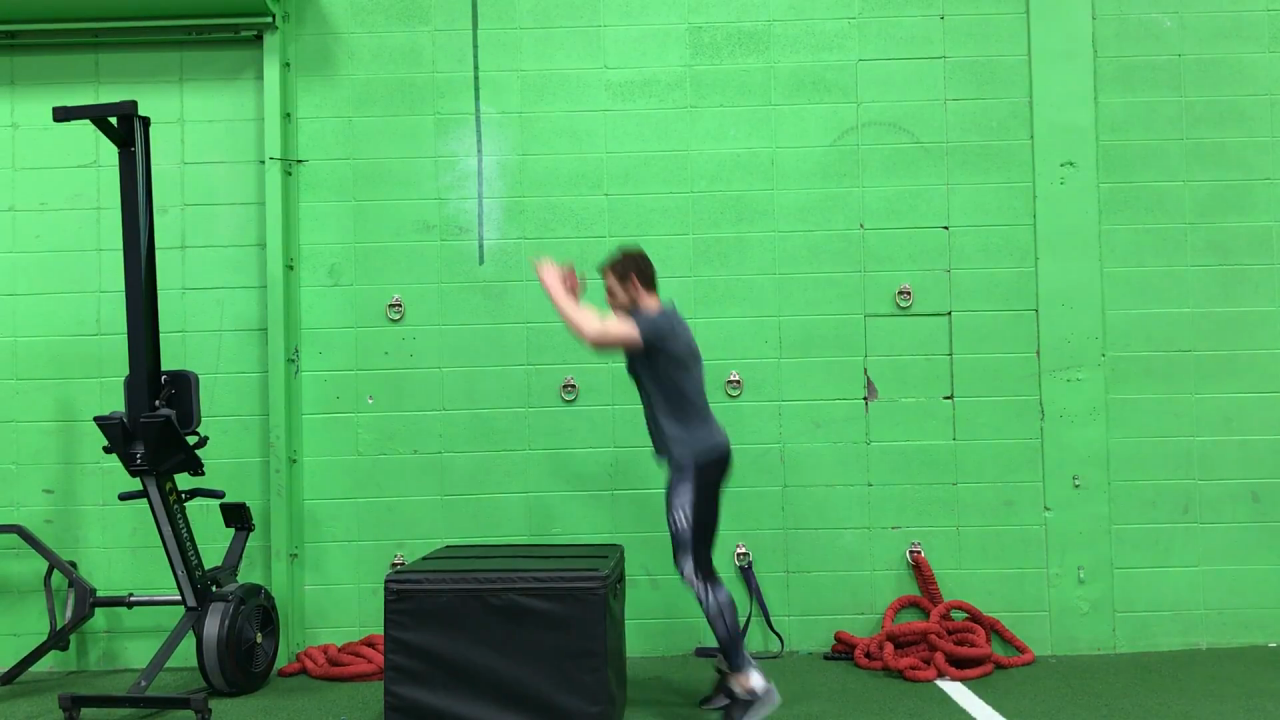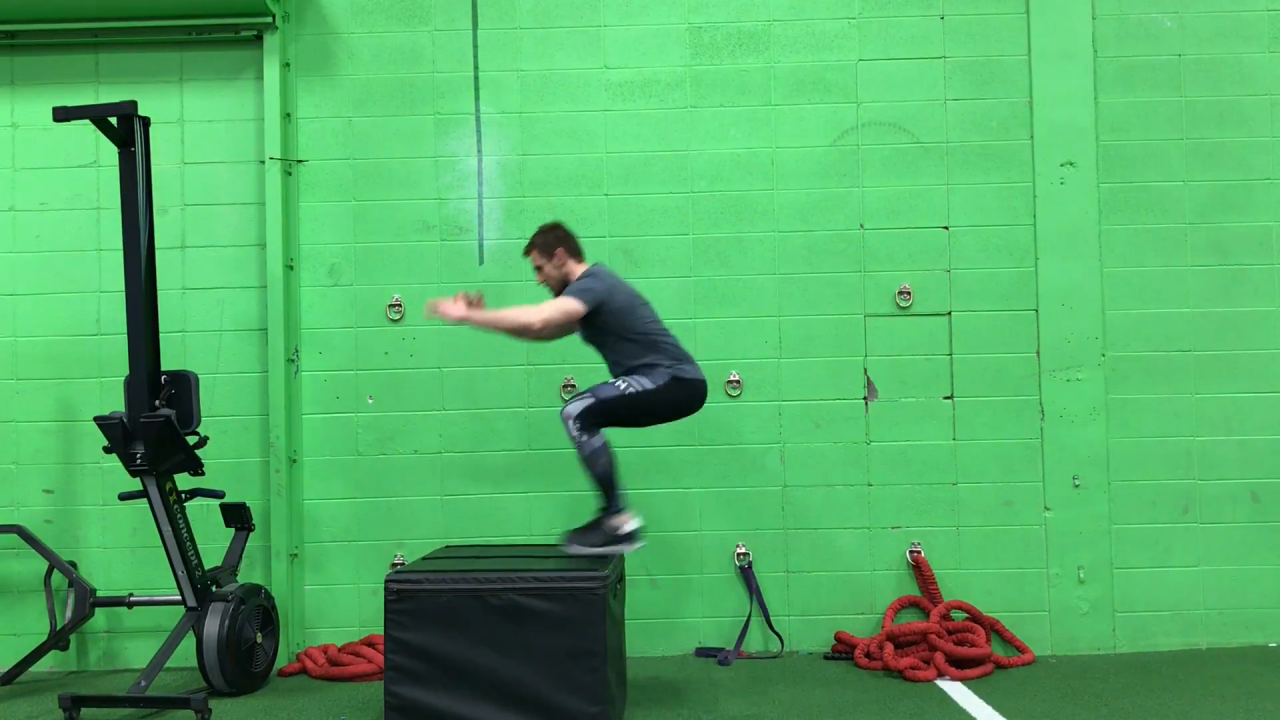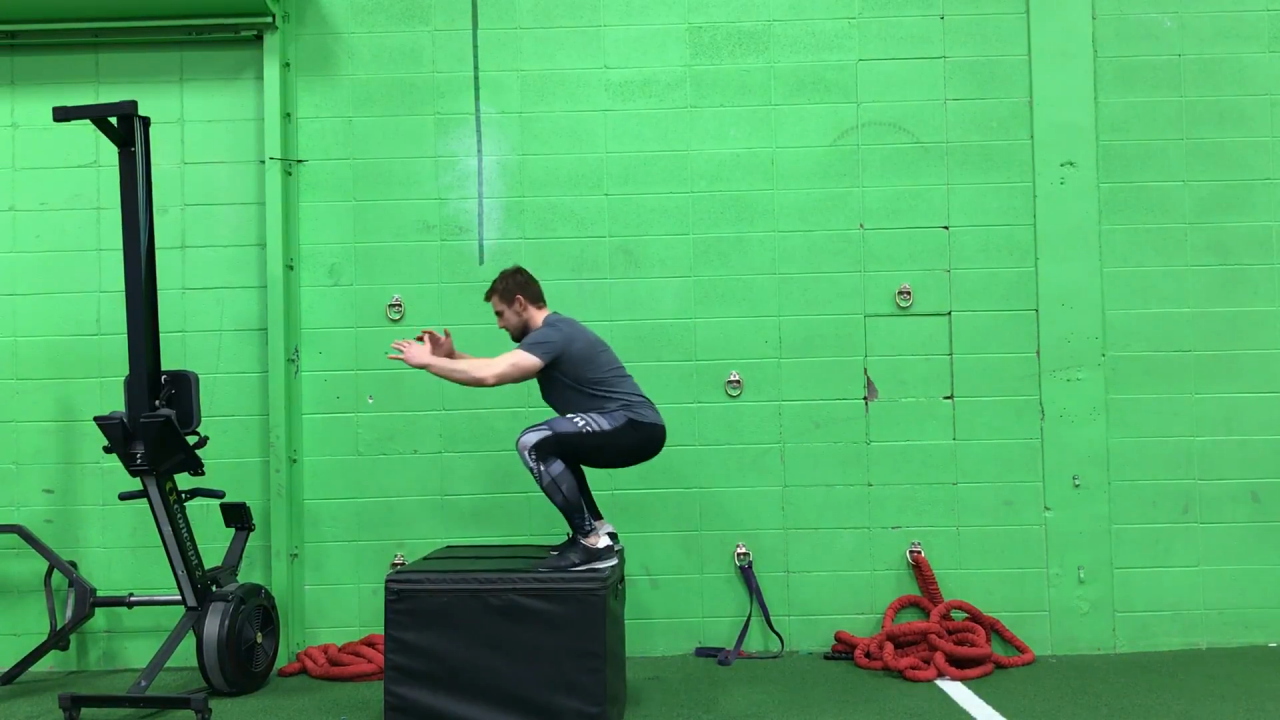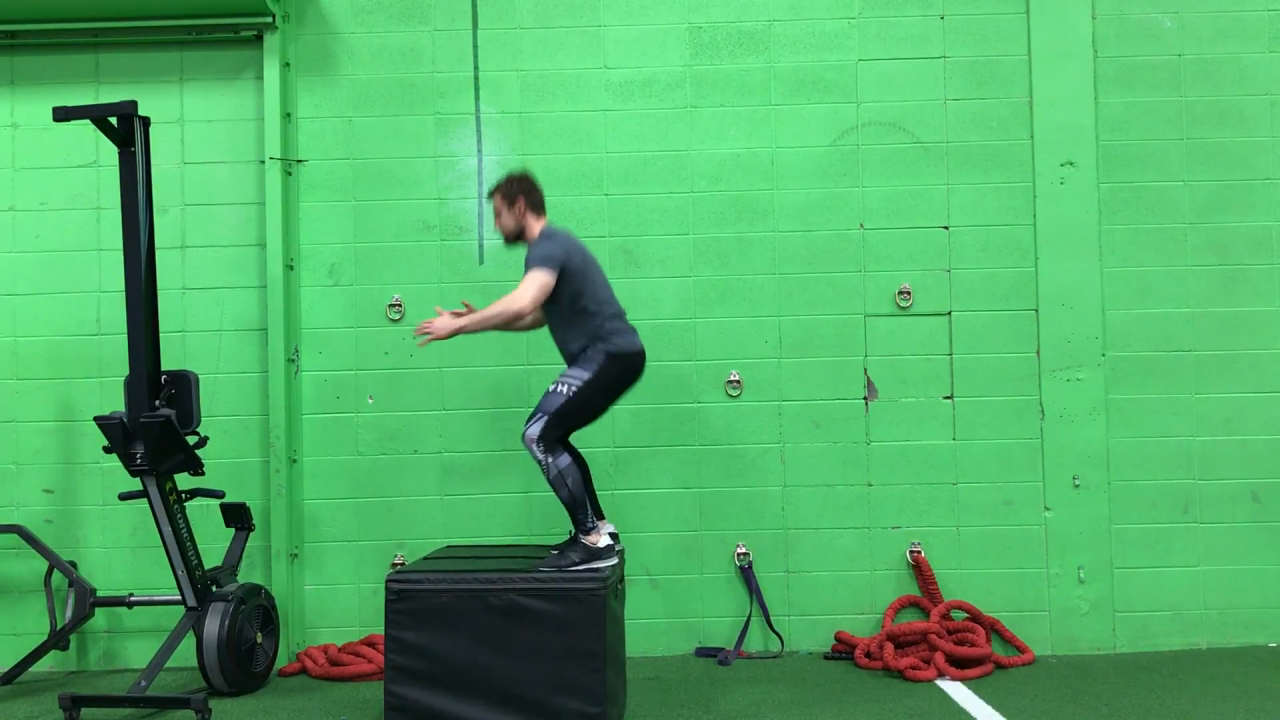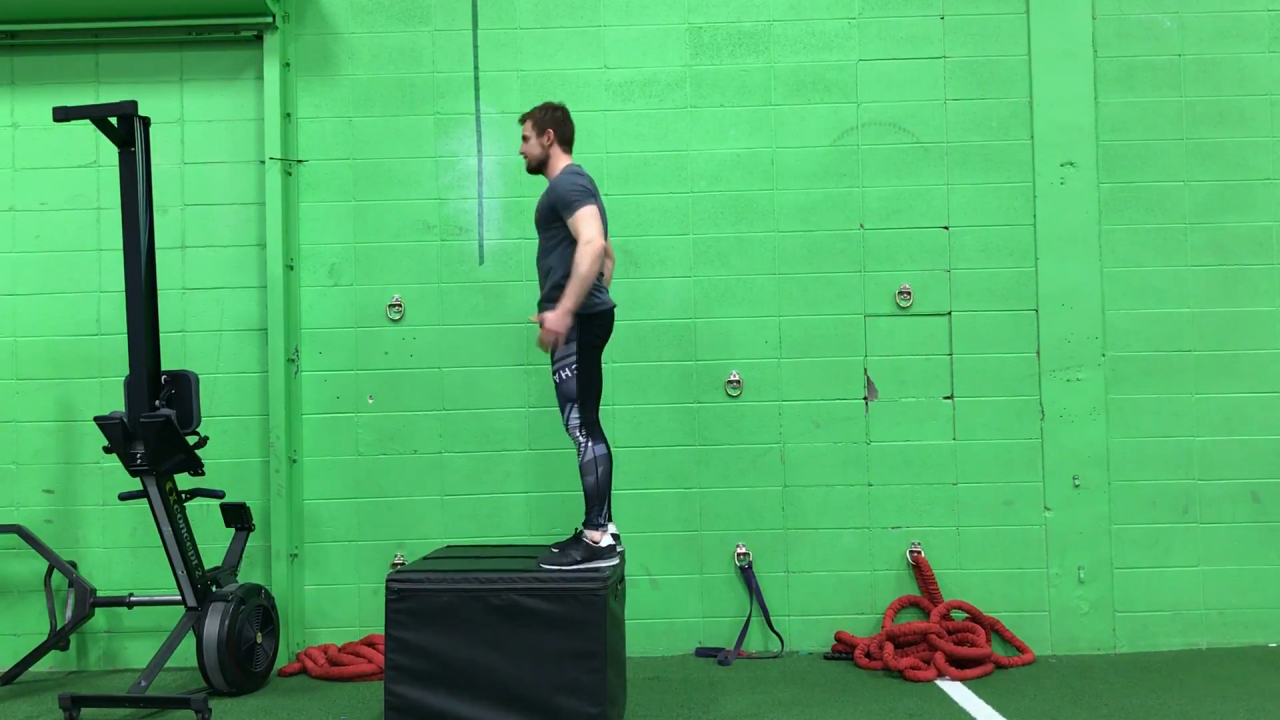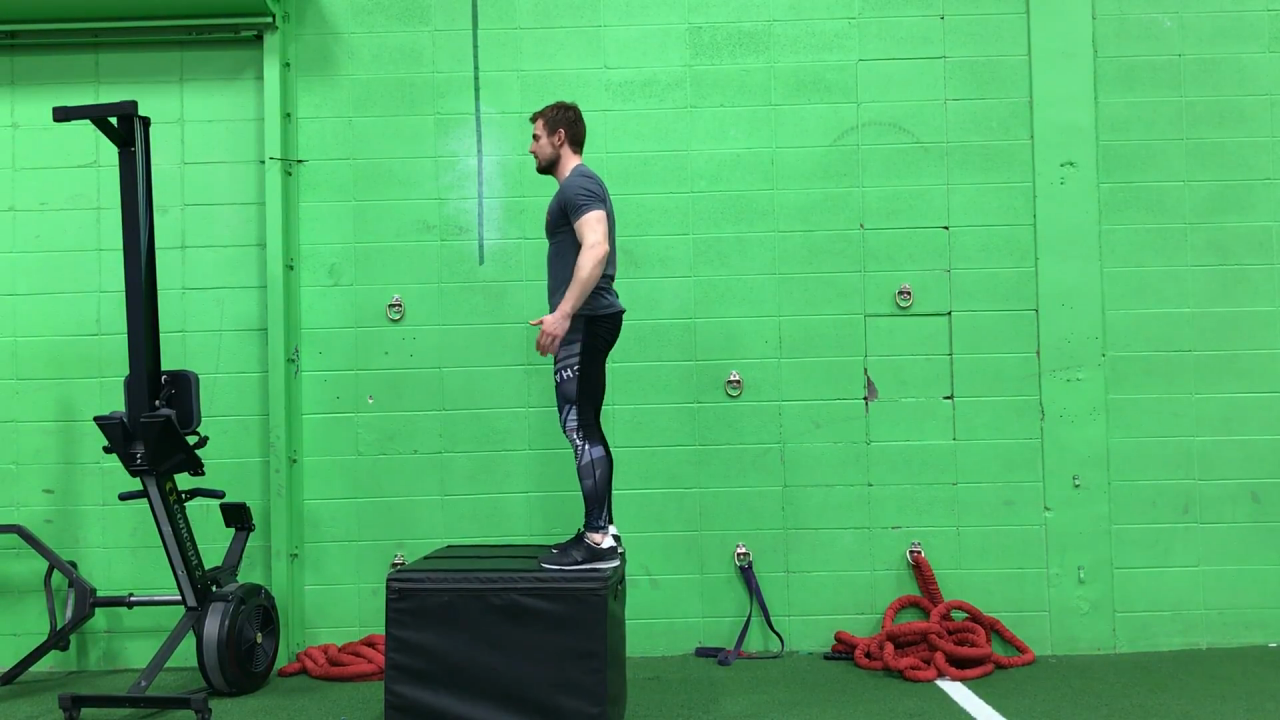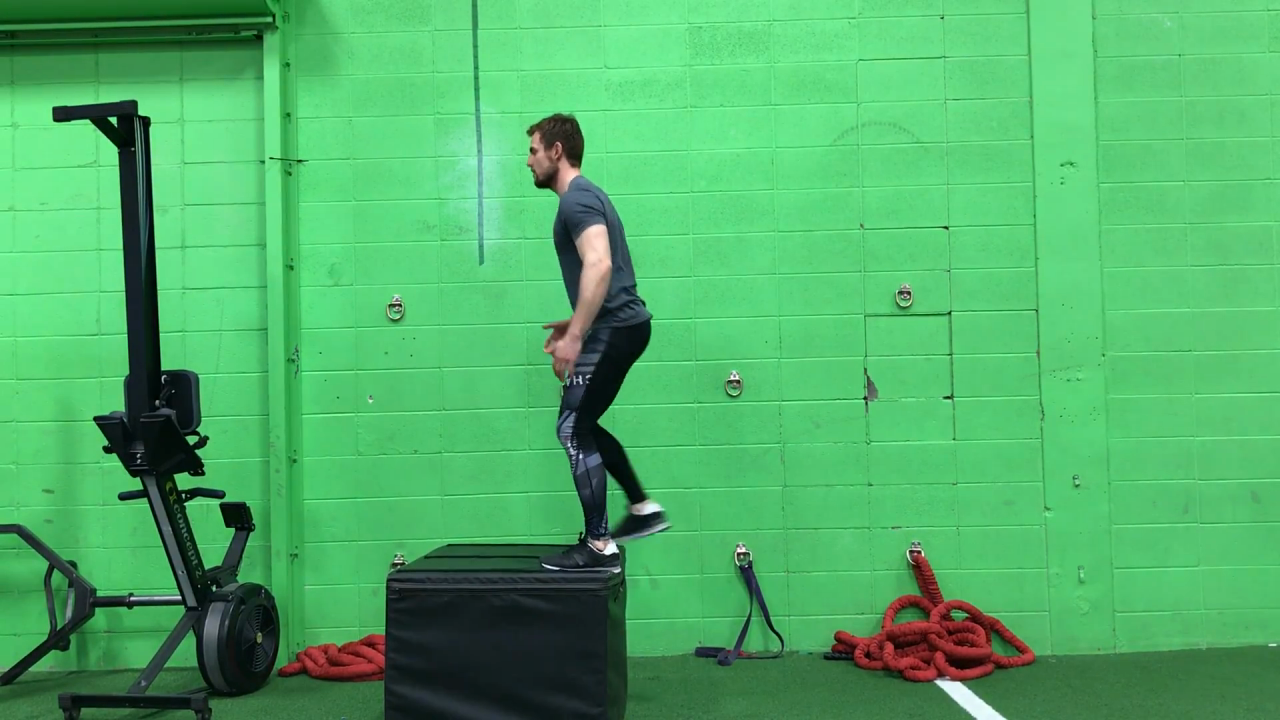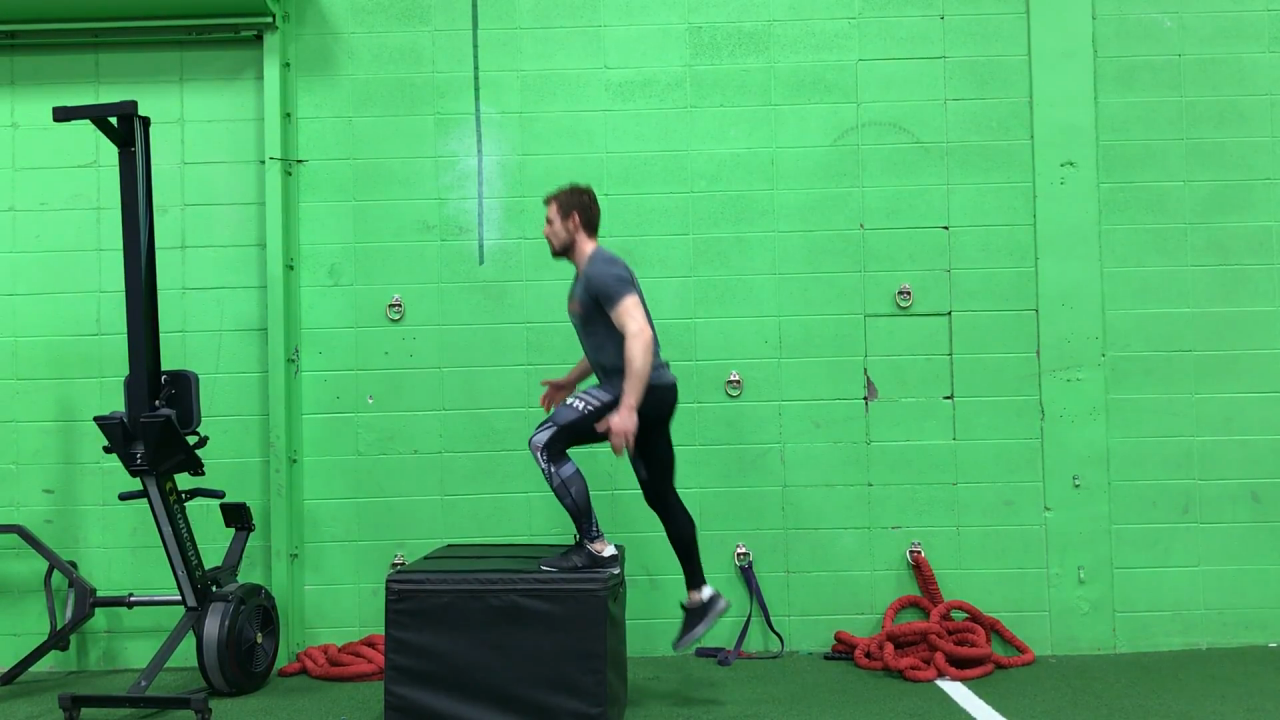
dt=0.3s
person 1, frame 1
left shoulder: (658, 324)
right shoulder: (656, 324)
left elbow: (593, 334)
right elbow: (601, 335)
left wrist: (556, 291)
right wrist: (572, 300)
left hip: (697, 461)
right hip: (694, 459)
left knee: (697, 570)
right knee: (696, 569)
right ankle: (736, 672)
person 1, frame 2
left shoulder: (592, 284)
right shoulder: (591, 286)
left elbow: (534, 320)
right elbow: (544, 330)
left wrist: (468, 316)
right wrist: (481, 313)
left hip: (676, 383)
right hip: (668, 381)
left knee: (577, 413)
right knee: (585, 414)
left ankle: (619, 521)
right ankle: (615, 517)
person 1, frame 3
left shoulder: (551, 336)
right shoulder: (553, 332)
left elbow: (489, 375)
right elbow: (504, 371)
left wrist: (429, 363)
right wrist: (452, 357)
left hip: (636, 429)
right hip: (633, 426)
left knee: (534, 443)
right knee: (549, 446)
left ankle: (592, 542)
right ankle: (597, 529)
person 1, frame 4
left shoulder: (548, 245)
right shoulder: (553, 246)
left elbow: (520, 304)
right elbow: (535, 314)
left wrist: (457, 327)
right wrist: (475, 317)
left hip: (610, 356)
right hip: (610, 355)
left knee: (539, 435)
right knee: (550, 435)
left ankle: (594, 541)
right ankle: (598, 530)
person 1, frame 5
left shoulder: (568, 181)
right shoulder: (571, 185)
left elbow: (592, 244)
right elbow: (606, 254)
left wrist: (563, 308)
left hip: (576, 320)
right hip: (581, 317)
left knee: (581, 426)
right knee: (584, 425)
left ankle: (598, 539)
right ankle: (600, 529)
person 1, frame 6
left shoulder: (577, 184)
right shoulder: (581, 187)
left elbow: (596, 250)
left wrist: (562, 314)
left hip: (585, 321)
right hip: (588, 319)
left knee: (579, 427)
right knee: (585, 428)
left ankle: (599, 540)
right ankle: (602, 531)
person 1, frame 7
left shoulder: (577, 198)
right shoulder: (581, 198)
left elbow: (599, 265)
left wrist: (574, 336)
right wrist: (571, 324)
left hip: (615, 329)
right hip: (623, 326)
left knee: (575, 433)
right knee: (582, 426)
left ankle: (598, 546)
right ankle: (643, 508)
person 1, frame 8
left shoulder: (601, 271)
right shoulder: (587, 275)
left elbow: (640, 335)
left wrist: (626, 409)
right wrist: (571, 381)
left hip: (642, 393)
right hip: (649, 395)
left knee: (545, 442)
right knee: (661, 496)
left ankle: (595, 549)
right ankle: (700, 596)
